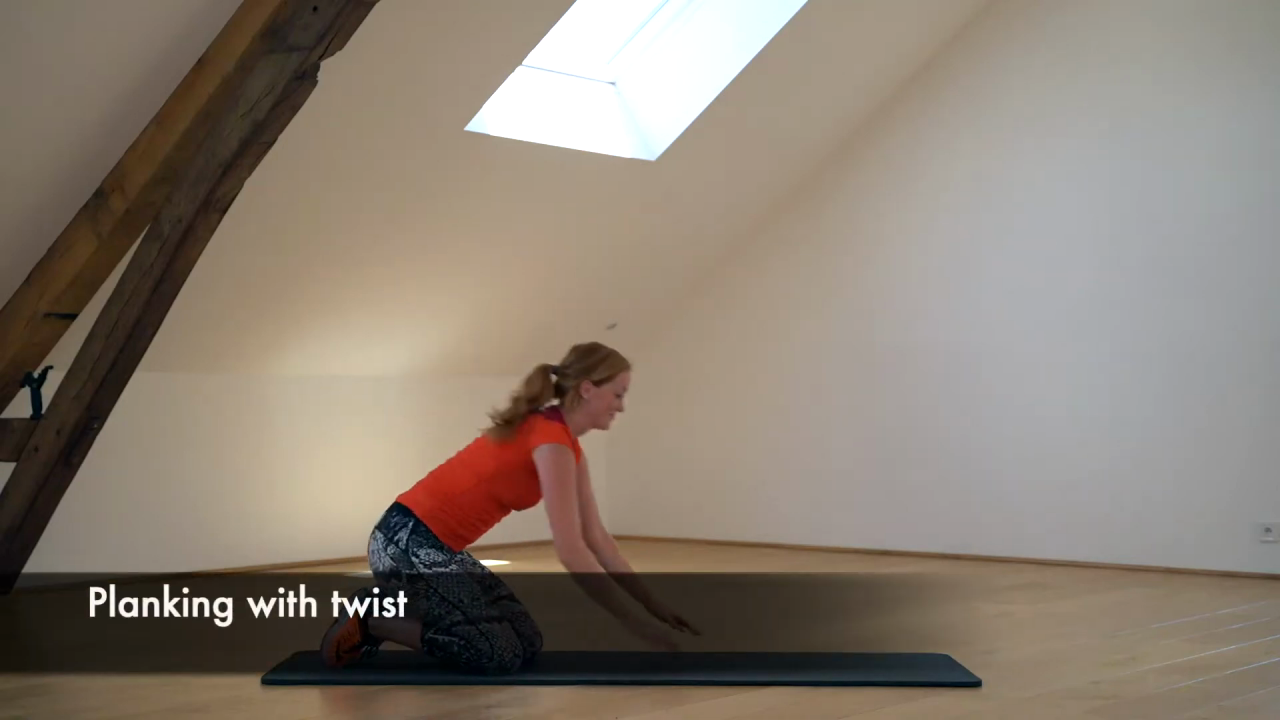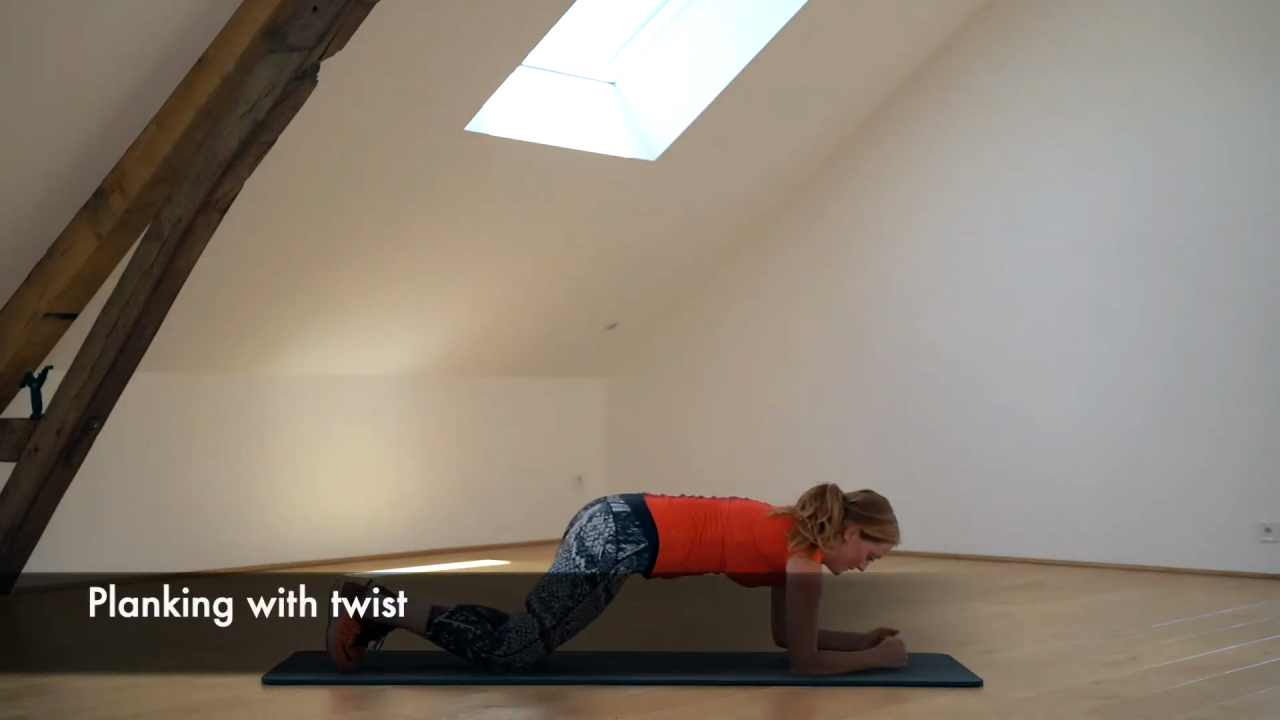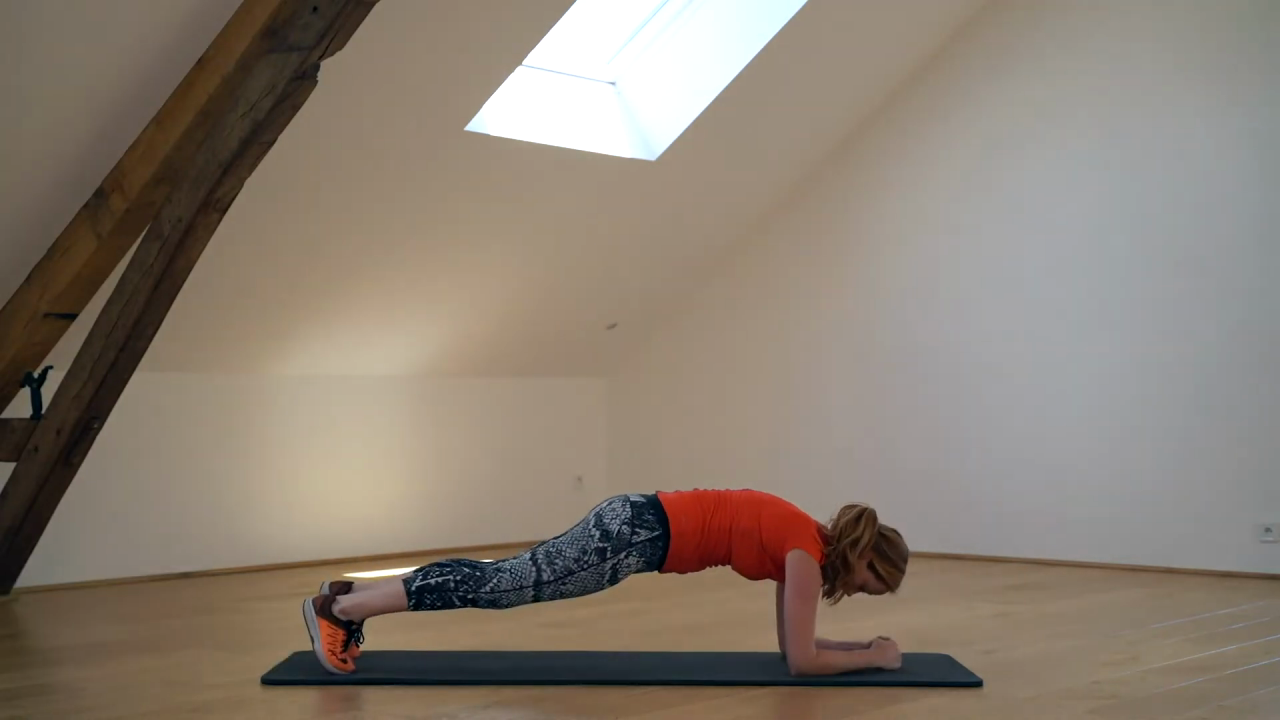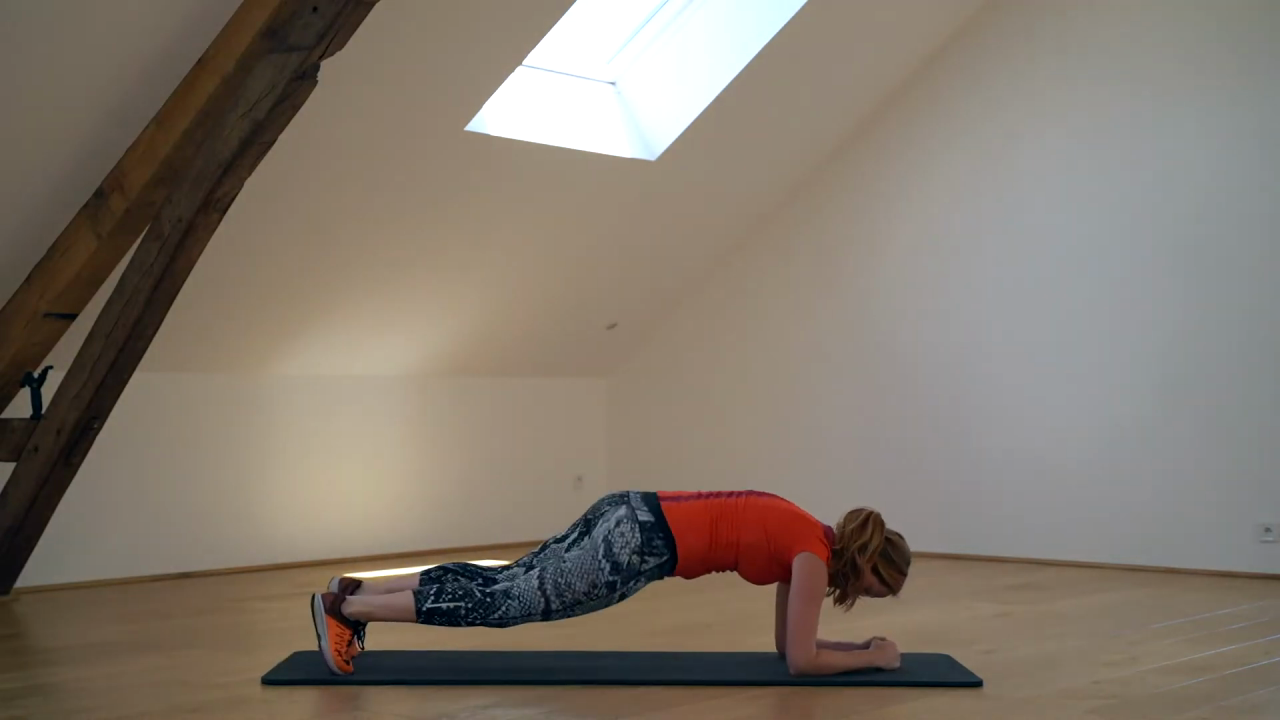
dt=1s
person 1, frame 1
left shoulder: (561, 441)
right shoulder: (552, 441)
left elbow: (596, 538)
right elbow: (569, 549)
left wrist: (654, 605)
right wrist: (632, 620)
left hip: (434, 543)
right hip: (407, 543)
left knee: (526, 641)
right knee: (501, 653)
right ankle: (373, 623)
person 1, frame 2
left shoulder: (789, 534)
right shoulder: (805, 551)
left elbow: (789, 636)
right elbow: (805, 660)
left wrist: (864, 638)
right wrist: (879, 657)
left hip: (615, 521)
right hip: (620, 540)
left knee: (525, 633)
right knee: (511, 648)
left ankle: (381, 607)
right ankle: (380, 605)
person 1, frame 3
left shoulder: (801, 543)
right shoulder: (807, 552)
left elbow: (791, 642)
right elbow: (803, 660)
left wrist: (860, 644)
right wrist: (874, 656)
left hip: (637, 525)
right hip: (639, 536)
left knee: (499, 577)
right knee: (499, 587)
left ankle: (353, 593)
right ankle: (338, 608)
person 1, frame 4
left shoulder: (799, 536)
right shoulder: (815, 555)
left elbow: (785, 643)
right elbow: (802, 661)
left wrist: (858, 644)
right wrist: (872, 657)
left hip: (631, 513)
right hip: (639, 548)
left knee: (502, 581)
right knee: (502, 605)
left ankle: (361, 590)
right ankle: (344, 609)
